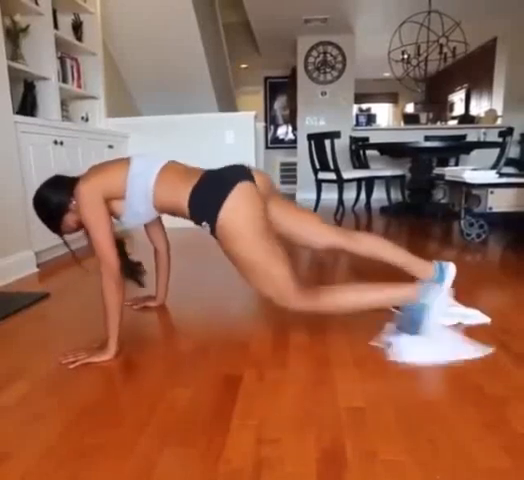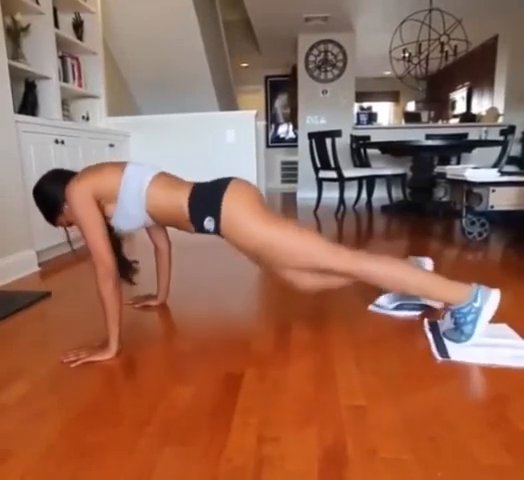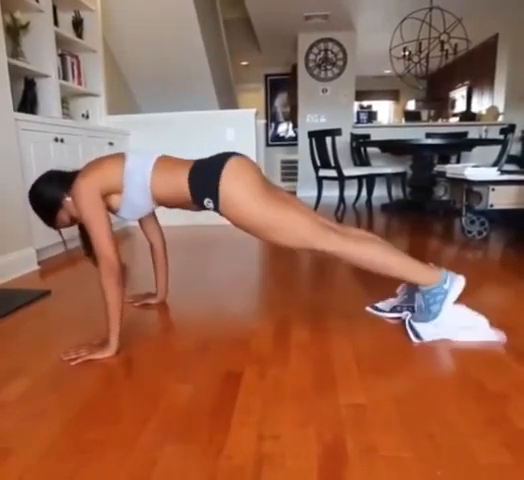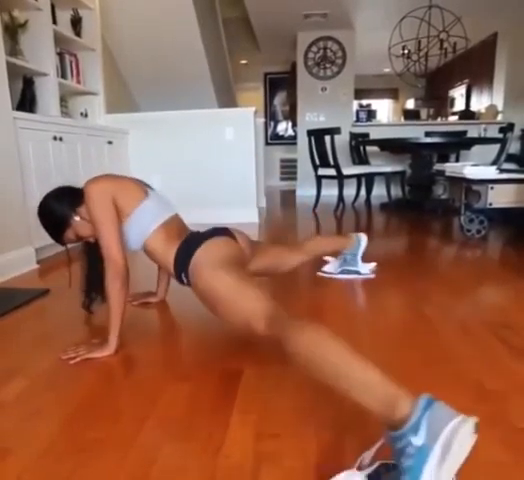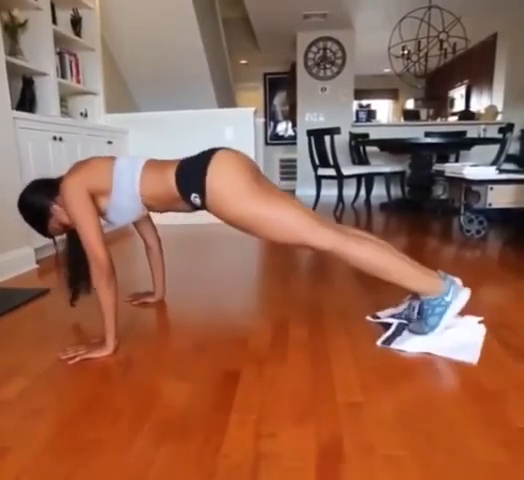
dt=1s
person 1, frame 1
left shoulder: (88, 193)
right shoulder: (114, 184)
left elbow: (112, 269)
right elbow: (161, 238)
left wrist: (110, 346)
right wrist: (160, 297)
left hip: (229, 204)
right hip: (240, 179)
left knee: (300, 300)
right knee: (335, 236)
left ankle: (422, 294)
right ankle: (431, 271)
person 1, frame 2
left shoulder: (79, 190)
right shoulder: (111, 184)
left elbow: (106, 268)
right elbow: (159, 237)
left wrist: (111, 344)
right wrist: (160, 295)
left hip: (224, 207)
right hip: (227, 198)
left knee: (339, 261)
right knee: (309, 279)
left ankle: (468, 297)
right ankle: (410, 270)
person 1, frame 3
left shoulder: (85, 188)
right shoulder: (112, 182)
left elbow: (109, 263)
right elbow: (154, 233)
left wrist: (110, 343)
right wrist: (160, 293)
left hip: (224, 181)
right hip: (229, 171)
left knee: (326, 240)
right knee: (329, 229)
left ankle: (437, 281)
right ankle: (419, 273)
person 1, frame 4
left shoulder: (97, 193)
right shoulder: (120, 190)
left elbow: (115, 264)
left wrist: (110, 341)
right wrist: (160, 292)
left hip: (205, 257)
right hip: (222, 240)
left knee: (275, 323)
right knee: (292, 252)
right ankle: (349, 243)
person 1, frame 5
left shoulder: (74, 187)
right shoulder: (100, 186)
left elbow: (100, 261)
right elbow: (149, 233)
left wrist: (109, 341)
right wrist: (158, 291)
left hip: (211, 175)
right hip: (215, 171)
left knee: (323, 237)
right knee: (324, 227)
left ankle: (440, 291)
right ankle: (424, 278)
